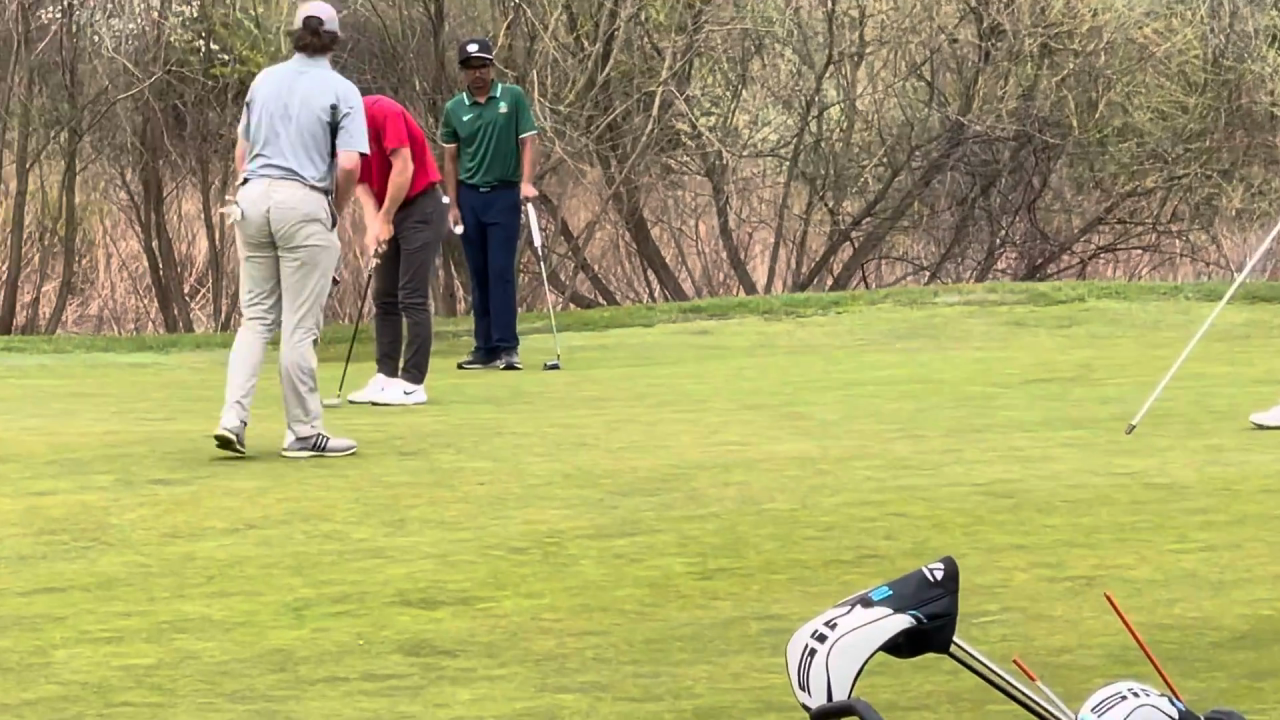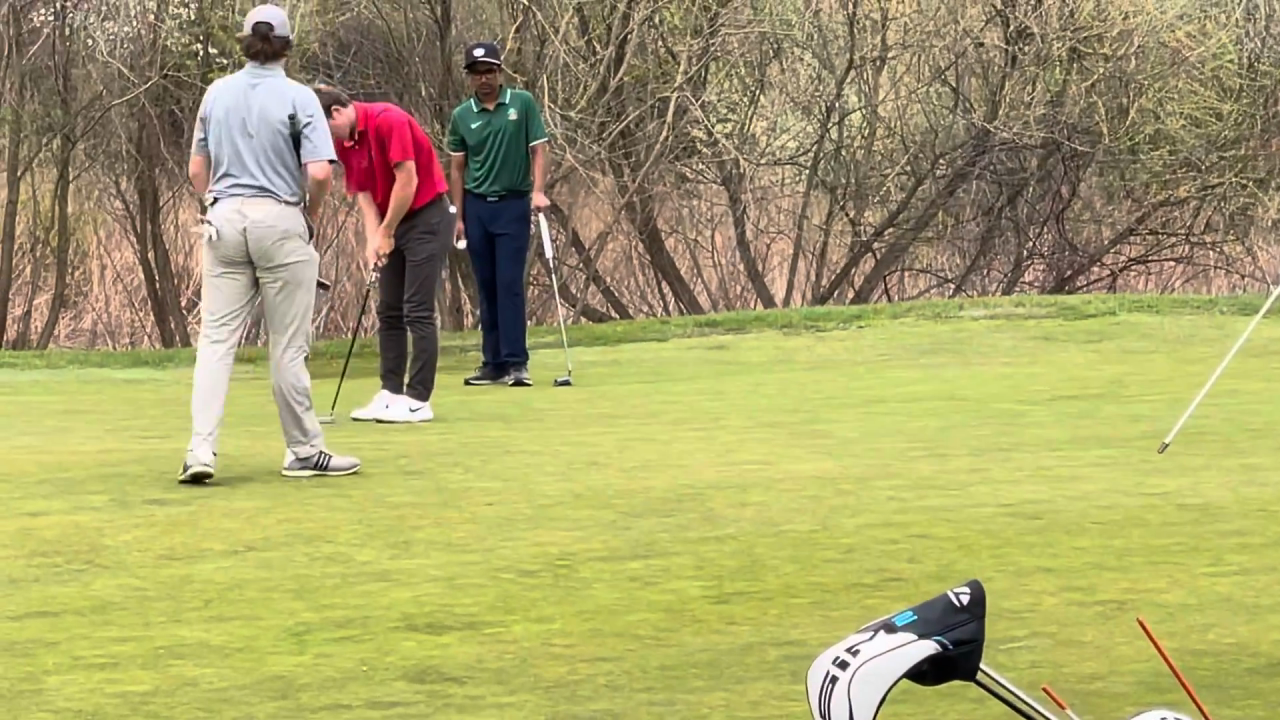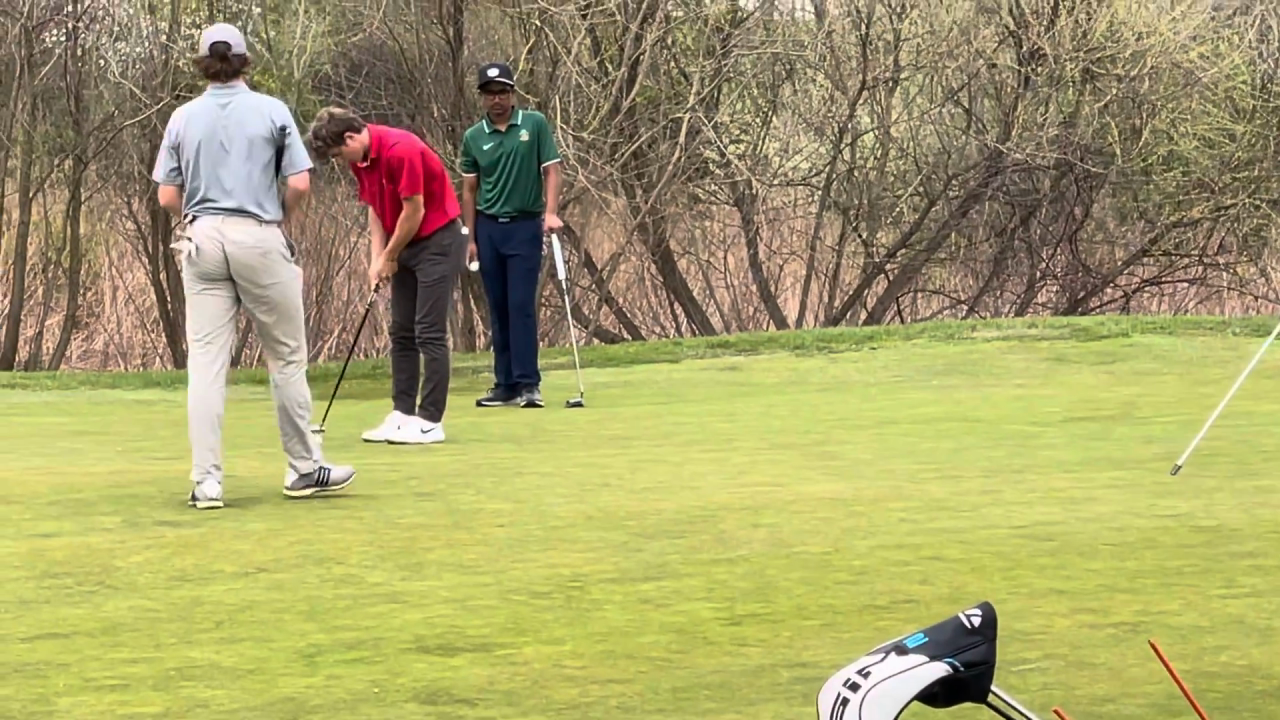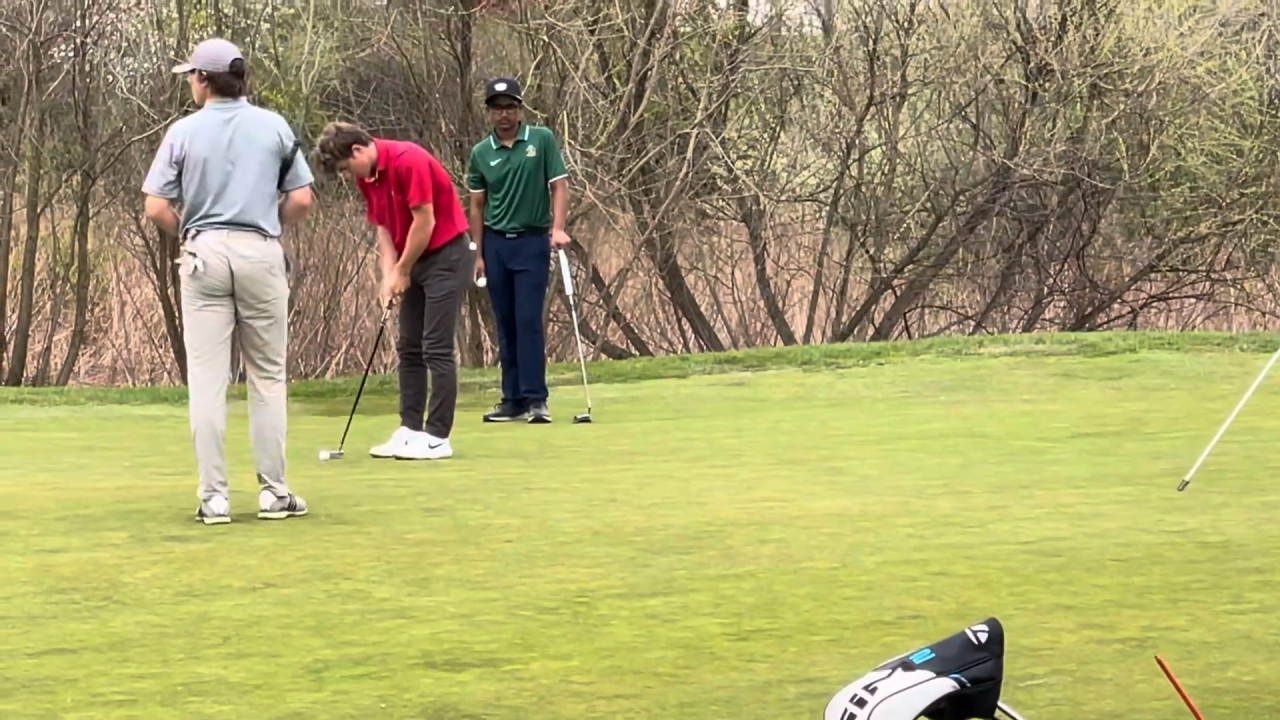
dt=0.3s
person 1, frame 1
left shoulder: (264, 79)
right shoulder: (341, 90)
left elbow: (242, 151)
right elbow: (349, 165)
right wrist: (336, 209)
left hip: (253, 198)
right hip: (303, 204)
left knee: (255, 318)
right knee: (299, 326)
left ankle: (233, 415)
right ankle: (303, 433)
person 1, frame 2
left shoulder: (216, 93)
right shoulder: (299, 97)
left elbow: (197, 169)
right elbow: (319, 174)
right wrist: (310, 213)
left hip: (223, 220)
right hip: (278, 221)
left knee: (216, 340)
right knee: (287, 345)
left ankle: (200, 451)
right ankle: (304, 452)
person 1, frame 3
left shoulder: (182, 117)
right shoulder: (271, 110)
left elbow: (167, 198)
right elbow: (298, 184)
left hip: (202, 241)
right hip: (259, 240)
left knee: (206, 363)
right knee: (286, 357)
left ankle: (206, 480)
right ankle: (304, 467)
person 1, frame 4
left shoulder: (183, 131)
right shoulder: (273, 125)
left elbow: (156, 209)
right elbow: (301, 200)
left hip: (204, 256)
right hip: (261, 255)
left knee: (207, 380)
right knee: (267, 379)
left ankle: (214, 496)
right ankle: (274, 492)
person 2, frame 1
left shoulder: (514, 97)
right shoulder: (453, 109)
left elbow: (528, 142)
right elbow: (450, 159)
left wrist: (527, 182)
right wrist: (453, 204)
left hip: (504, 195)
right hip: (469, 197)
left knee: (501, 272)
right knee: (478, 275)
left ankle: (507, 347)
right ankle: (485, 347)
person 2, frame 2
left shoulder: (524, 103)
right shoulder: (461, 116)
left elbow: (539, 149)
right elbow: (457, 169)
left wrist: (538, 191)
right wrist: (458, 216)
left hip: (513, 204)
right hip: (476, 207)
left knee: (510, 284)
right knee: (486, 288)
left ankle: (516, 362)
right ankle: (493, 362)
person 2, frame 3
left shoulder: (536, 124)
right shoulder: (473, 137)
left elbow: (551, 170)
right elbow: (469, 190)
left wrist: (551, 212)
right wrist: (470, 238)
left hip: (525, 226)
right hip: (488, 228)
left knee: (522, 306)
right knee: (498, 309)
left ankle: (528, 383)
right ankle: (505, 383)
person 2, frame 4
left shoulder: (542, 140)
right shoulder: (480, 153)
left elbow: (559, 185)
right elbow: (477, 206)
left wrist: (558, 228)
right wrist: (478, 254)
left hip: (532, 241)
right hip: (495, 243)
left knee: (528, 321)
right knee: (505, 325)
left ankle: (536, 399)
right ankle: (513, 399)
person 3, frame 1
left shoulder: (382, 110)
left elbow: (404, 166)
right elbow: (360, 183)
left wrist: (385, 219)
right wrist: (373, 227)
left hip: (421, 207)
right hip: (389, 213)
left knee: (412, 298)
right knee: (384, 298)
right ankle: (386, 376)
person 3, frame 2
left shoulder: (387, 119)
right shoulder: (343, 142)
left elbow: (408, 180)
right elbow: (363, 193)
left wrist: (386, 234)
right wrist: (372, 240)
left hip: (427, 217)
right hip: (393, 222)
left knee: (418, 311)
right knee: (389, 311)
person 3, frame 3
left shoulder: (401, 149)
right shoulder: (360, 160)
left elbow: (414, 211)
left wrist: (389, 257)
right wrist: (376, 259)
left hip: (439, 240)
right hip: (406, 243)
left knee: (429, 332)
right knee: (401, 332)
person 3, frame 4
left shoulder: (408, 159)
right shoulder: (366, 179)
left elbow: (425, 221)
right elbow: (384, 227)
left wrist: (401, 272)
right wrist: (388, 276)
left hip: (446, 255)
right hip: (413, 260)
left knee: (436, 348)
right knee: (409, 348)
